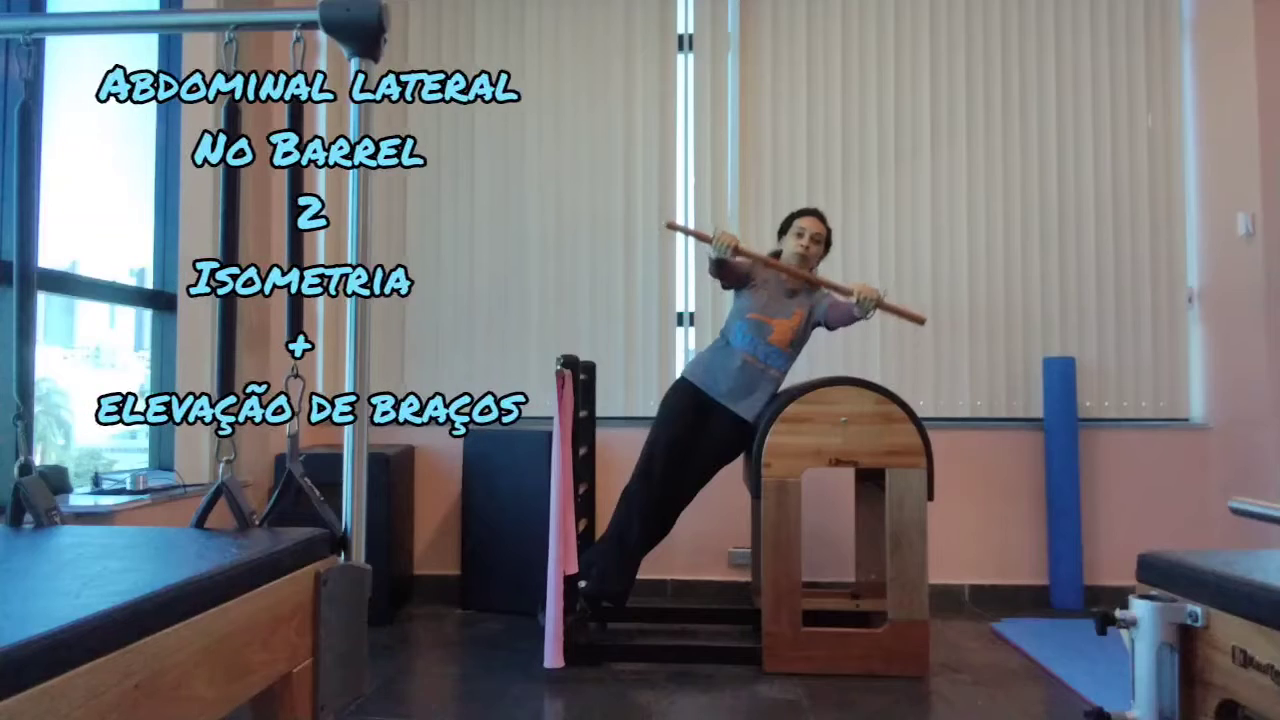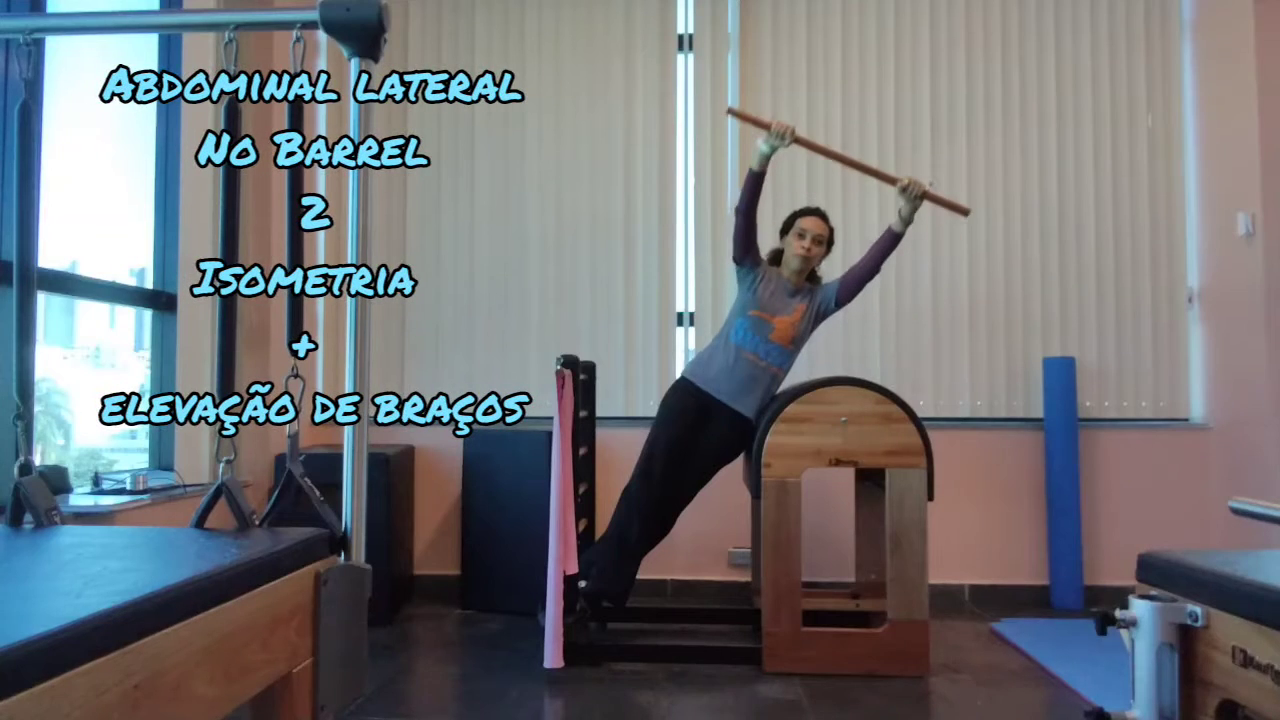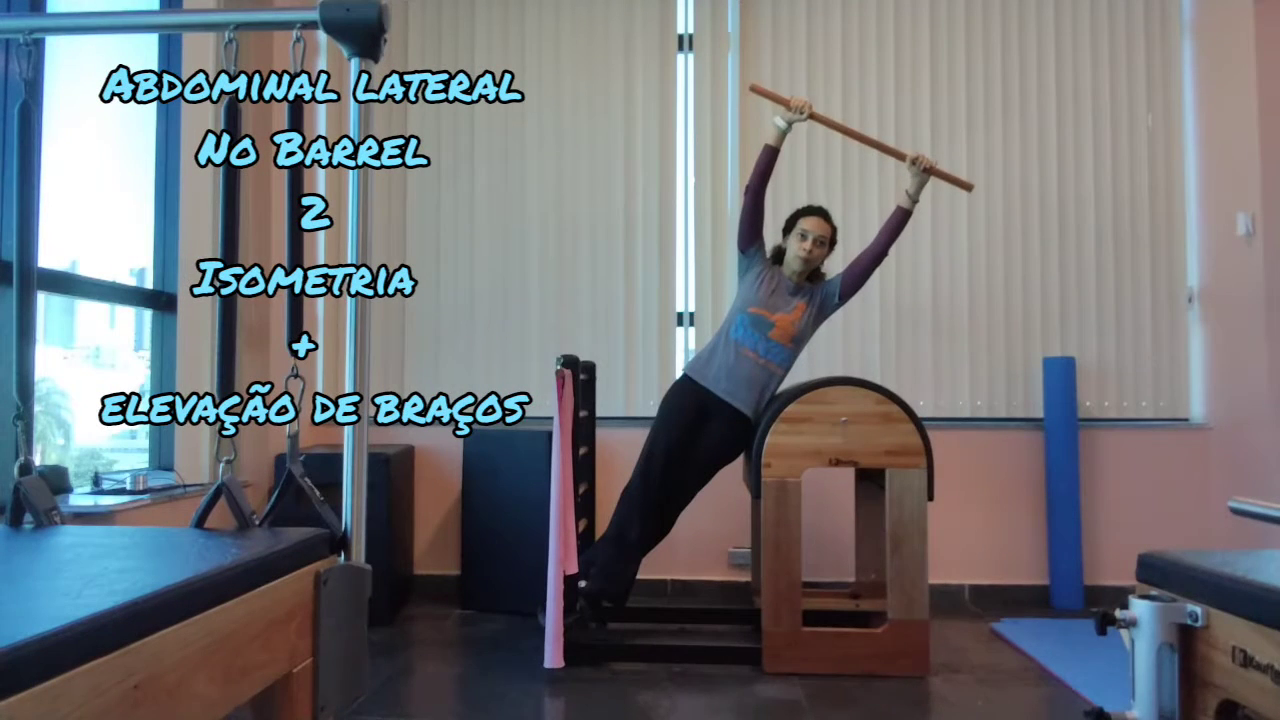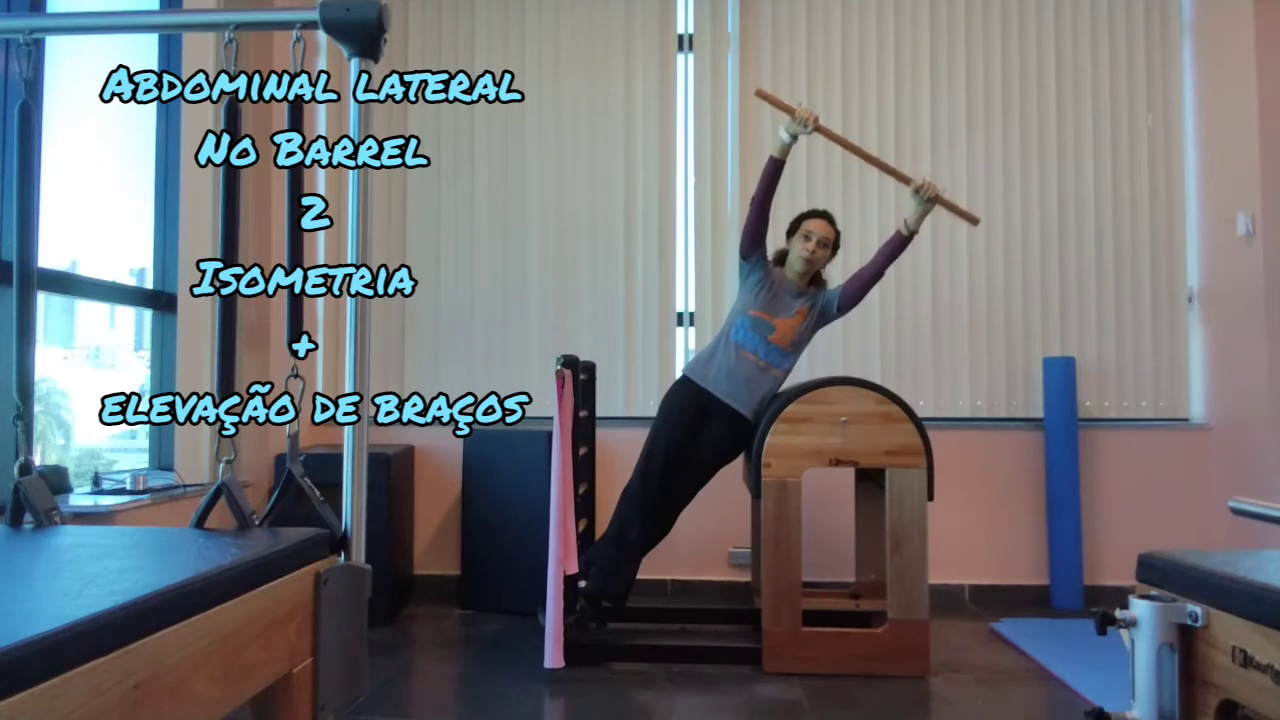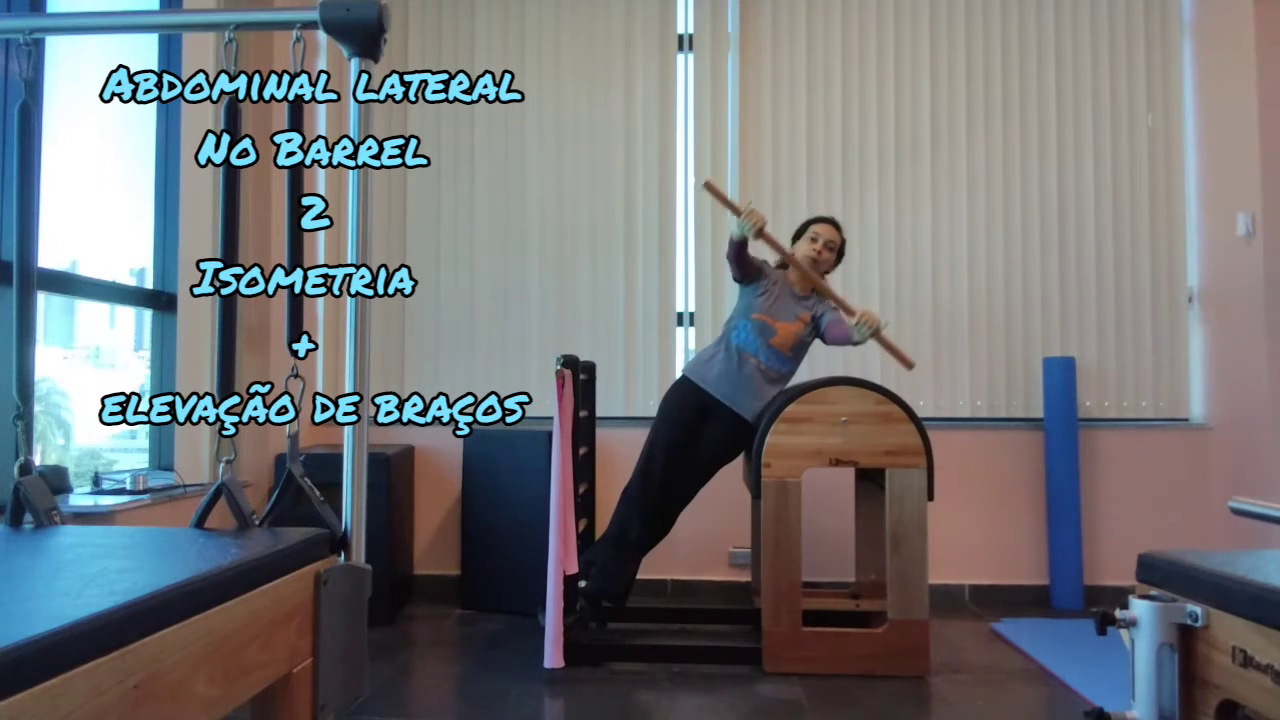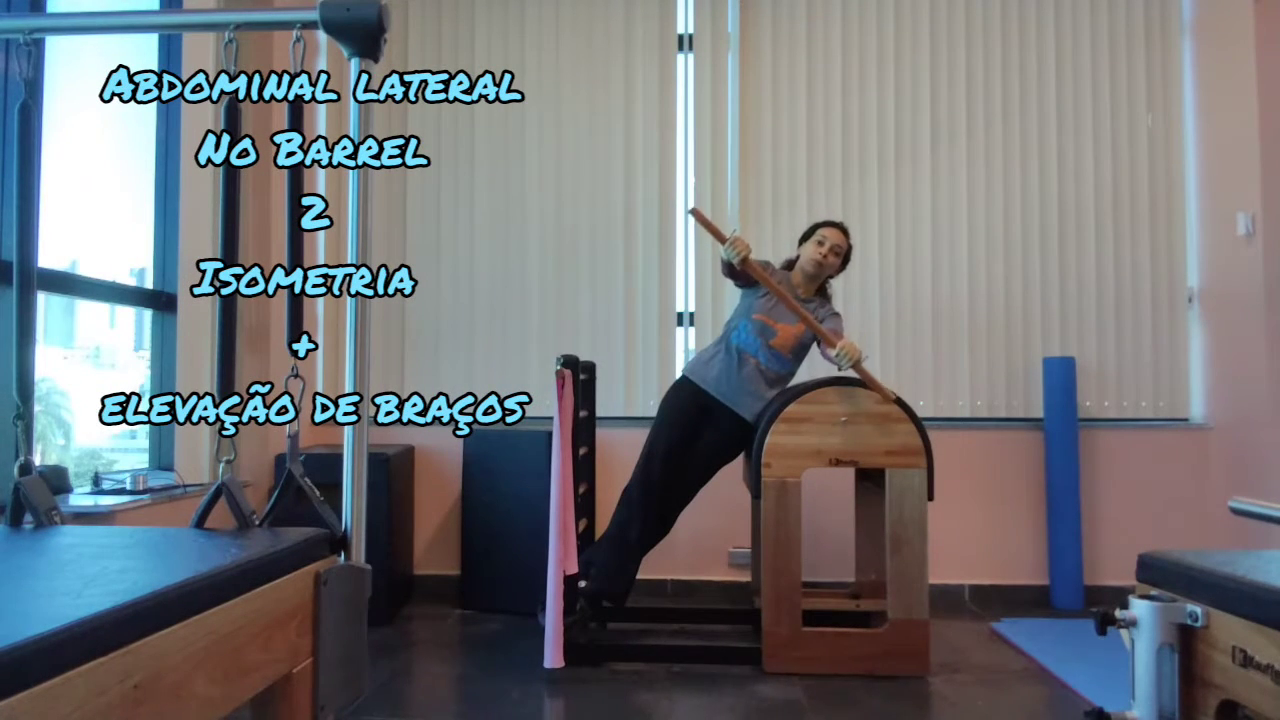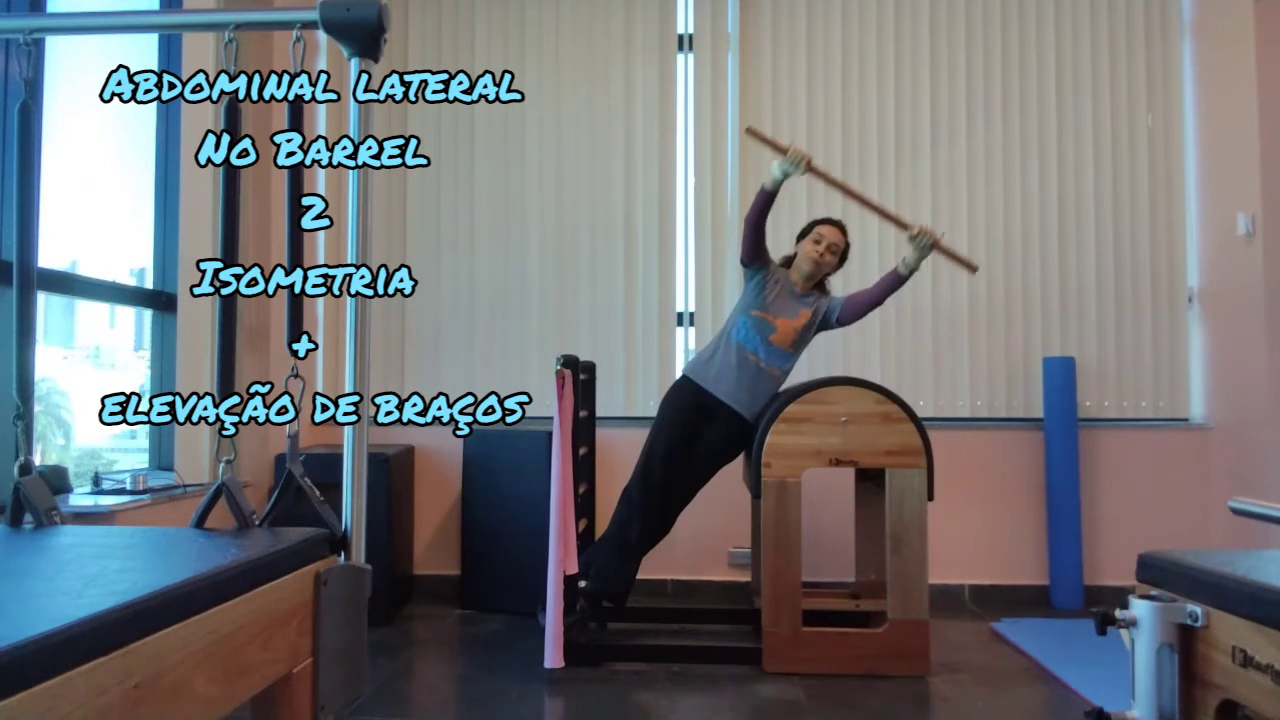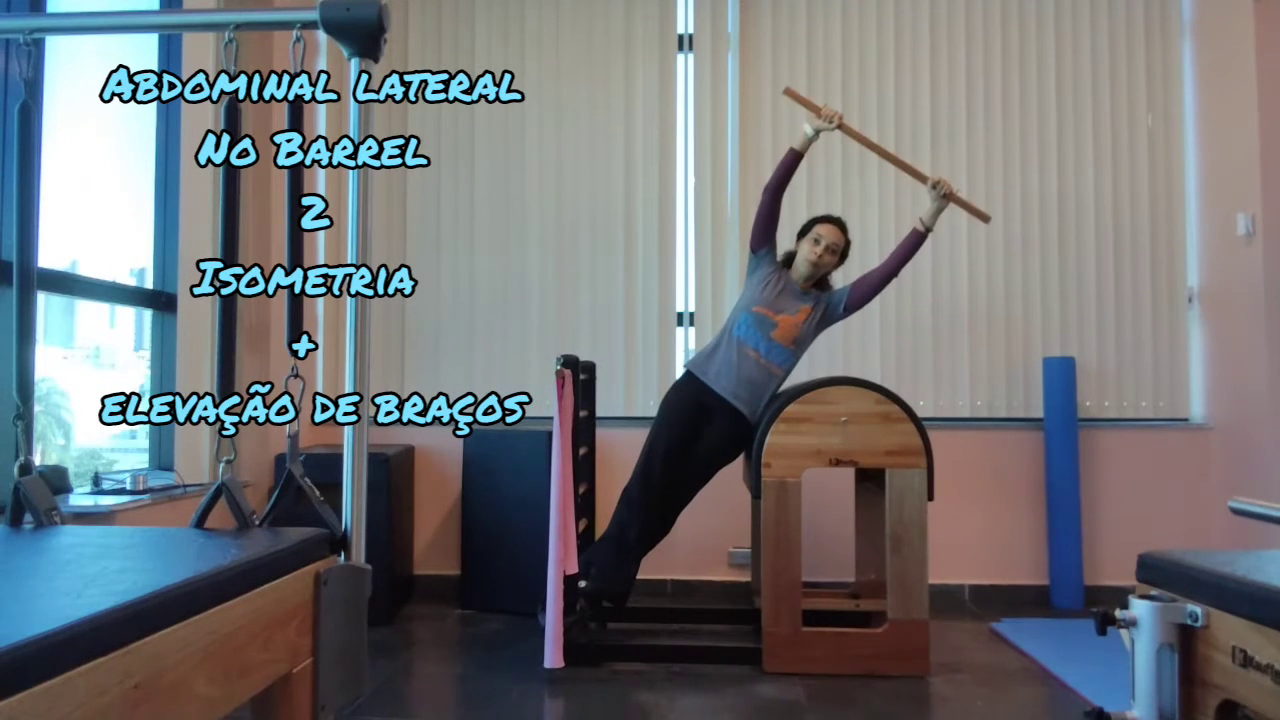
dt=0.5s
person 1, frame 1
left shoulder: (814, 302)
right shoulder: (753, 276)
left elbow: (839, 315)
right elbow: (721, 272)
left wrist: (862, 306)
right wrist: (719, 251)
left hip: (741, 414)
right hip: (697, 387)
left knee: (670, 500)
right knee: (648, 484)
left ankle: (602, 588)
right ankle: (593, 580)
person 1, frame 2
left shoulder: (820, 299)
right shoulder: (754, 273)
left elbow: (870, 265)
right elbow: (744, 214)
left wrist: (905, 216)
right wrist: (765, 153)
left hip: (740, 414)
right hip: (697, 387)
left knee: (671, 499)
right knee: (648, 483)
left ankle: (602, 588)
right ankle: (592, 579)
person 1, frame 3
left shoulder: (823, 297)
right shoulder: (756, 267)
left elbow: (876, 252)
right elbow: (753, 196)
left wrist: (913, 193)
right wrist: (781, 128)
left hip: (740, 413)
right hip: (697, 386)
left knee: (671, 499)
right knee: (647, 483)
left ankle: (599, 588)
right ankle: (591, 579)
person 1, frame 4
left shoulder: (822, 304)
right shoulder: (757, 272)
left elbow: (873, 271)
right elbow: (758, 207)
left wrist: (913, 221)
right wrist: (786, 143)
left hip: (740, 415)
right hip: (697, 386)
left knee: (670, 499)
right knee: (647, 483)
left ankle: (601, 587)
right ankle: (592, 579)
person 1, frame 5
left shoulder: (821, 310)
right shoulder: (761, 277)
left elbow: (837, 333)
right elbow: (736, 261)
left wrist: (859, 331)
right wrist: (741, 234)
left hip: (741, 415)
right hip: (698, 386)
left knee: (670, 499)
right knee: (647, 484)
left ankle: (599, 589)
right ankle: (590, 580)
person 1, frame 6
left shoulder: (824, 314)
right shoulder: (765, 276)
left elbow: (833, 346)
right elbow: (734, 271)
left wrist: (844, 353)
right wrist: (731, 255)
left hip: (742, 416)
right hip: (698, 386)
left knee: (670, 500)
right knee: (647, 485)
left ankle: (601, 588)
right ankle: (592, 580)
person 1, frame 7
left shoulder: (822, 310)
right shoulder: (763, 275)
left elbow: (871, 298)
right elbow: (753, 224)
left wrist: (911, 262)
right wrist: (778, 177)
left hip: (740, 416)
right hip: (698, 387)
left knee: (671, 499)
right knee: (649, 483)
left ankle: (601, 587)
right ankle: (592, 578)
person 1, frame 8
left shoulder: (827, 305)
right shoulder: (765, 268)
left elbow: (887, 271)
right elbow: (770, 196)
left wrist: (930, 216)
right wrist: (809, 136)
left hip: (739, 415)
right hip: (699, 384)
left knee: (671, 499)
right knee: (648, 482)
left ankle: (602, 586)
right ankle: (593, 579)
